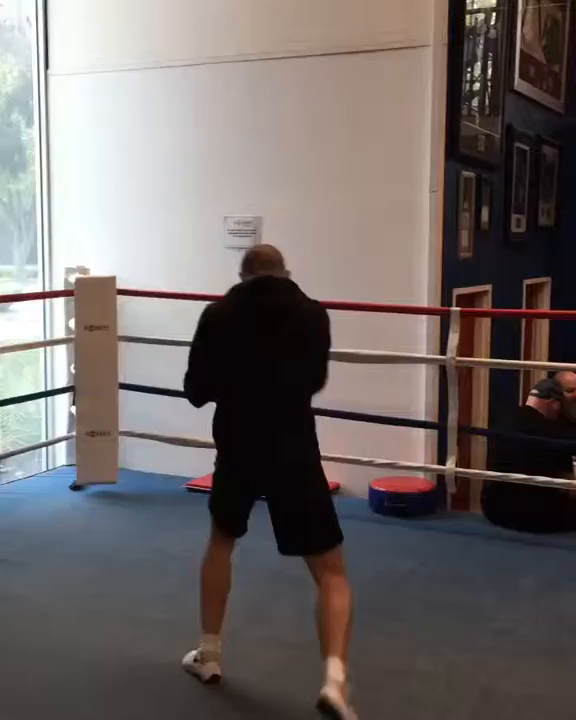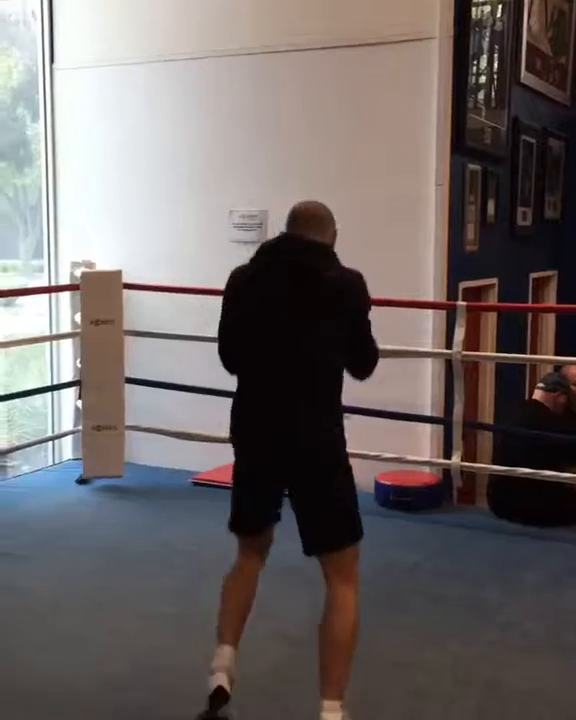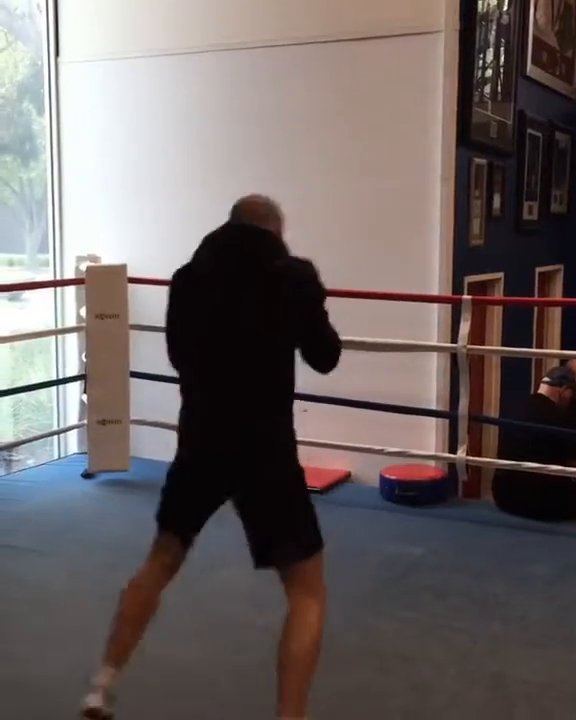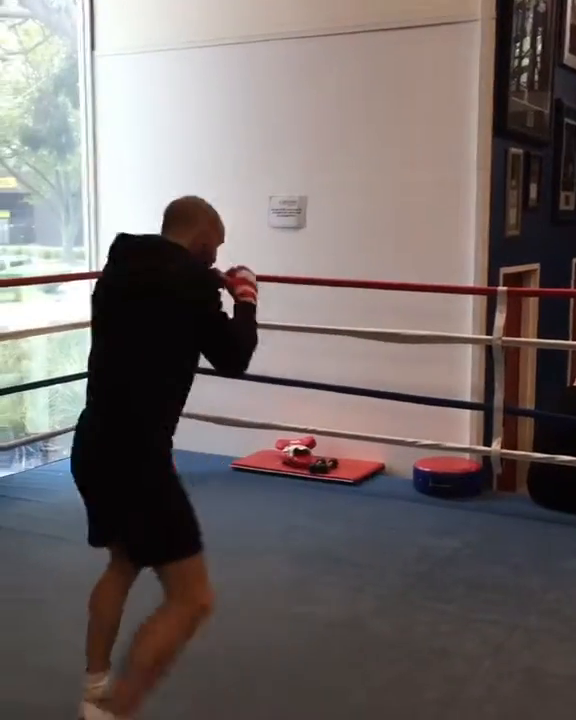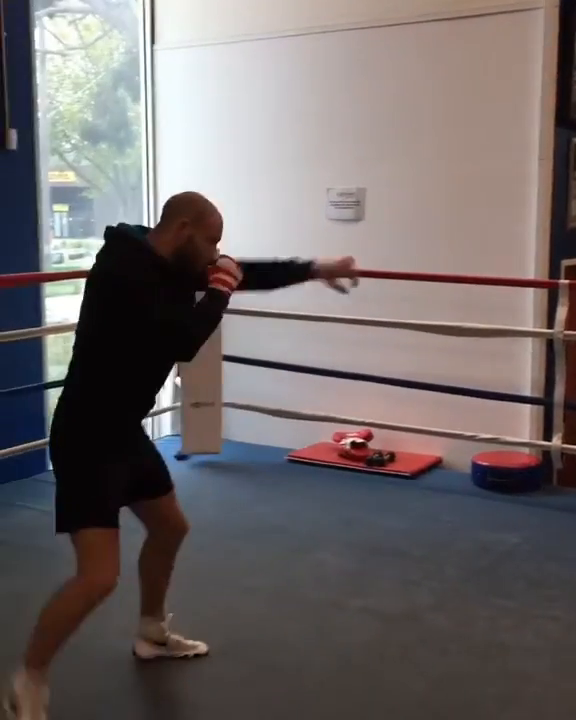
dt=0.4s
person 1, frame 1
left shoulder: (218, 315)
right shoulder: (311, 315)
left elbow: (197, 390)
left hip: (236, 453)
right hip: (294, 455)
left knee: (221, 540)
right knee: (333, 576)
left ankle: (209, 653)
right ankle: (334, 680)
person 1, frame 2
left shoulder: (244, 279)
right shoulder: (345, 285)
right elbow: (363, 365)
left hip: (253, 439)
right hip: (316, 444)
left knee: (249, 555)
right knee: (342, 580)
left ankle: (222, 670)
person 1, frame 3
left shoulder: (188, 276)
right shoulder: (293, 273)
right elbow: (325, 356)
left hip: (199, 445)
right hip: (263, 450)
left knee: (161, 562)
right knee: (307, 594)
person 1, frame 4
left shoulder: (120, 271)
right shoulder: (188, 276)
right elbow: (230, 358)
left wrist: (215, 298)
right wrist: (245, 306)
left hip: (97, 443)
right hip: (132, 450)
left knee: (126, 561)
right knee: (191, 601)
person 1, frame 5
left shoulder: (168, 265)
right shoulder: (128, 269)
left elbow: (235, 275)
right elbow: (183, 342)
left wrist: (314, 269)
right wrist: (217, 292)
left hip: (121, 427)
right hip: (86, 433)
left knee: (170, 527)
right knee: (97, 577)
left ankle: (151, 631)
